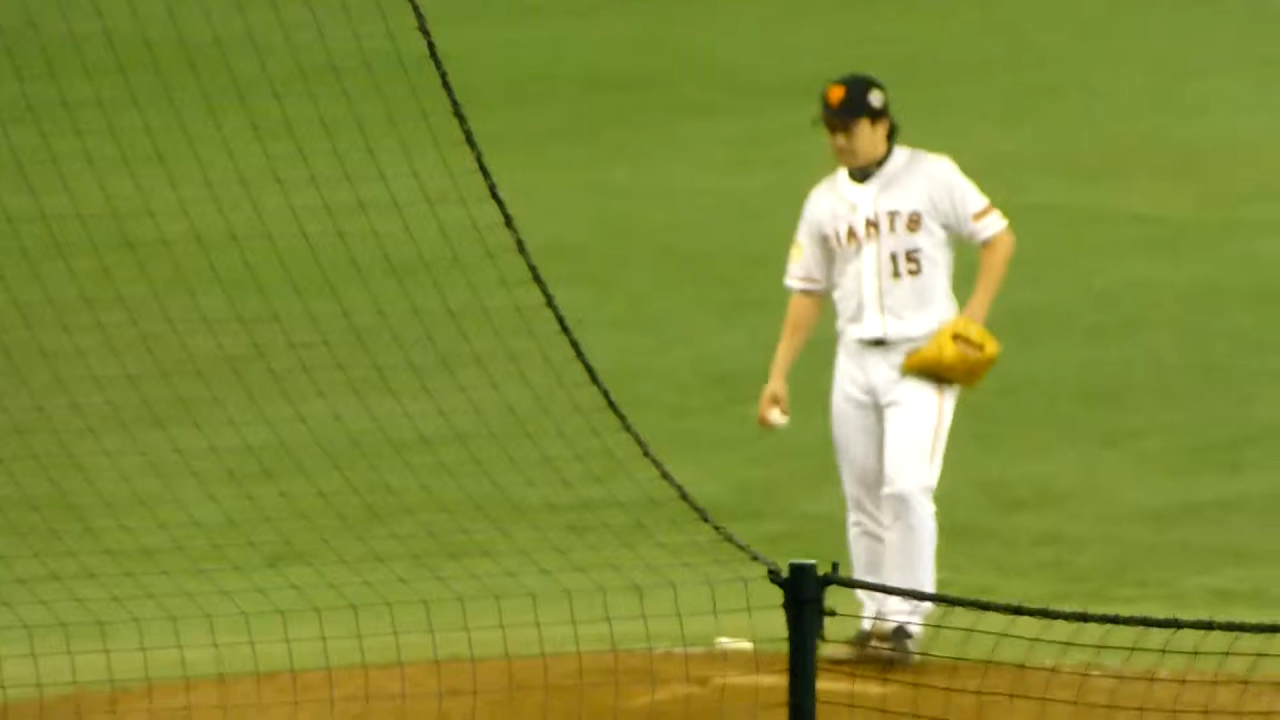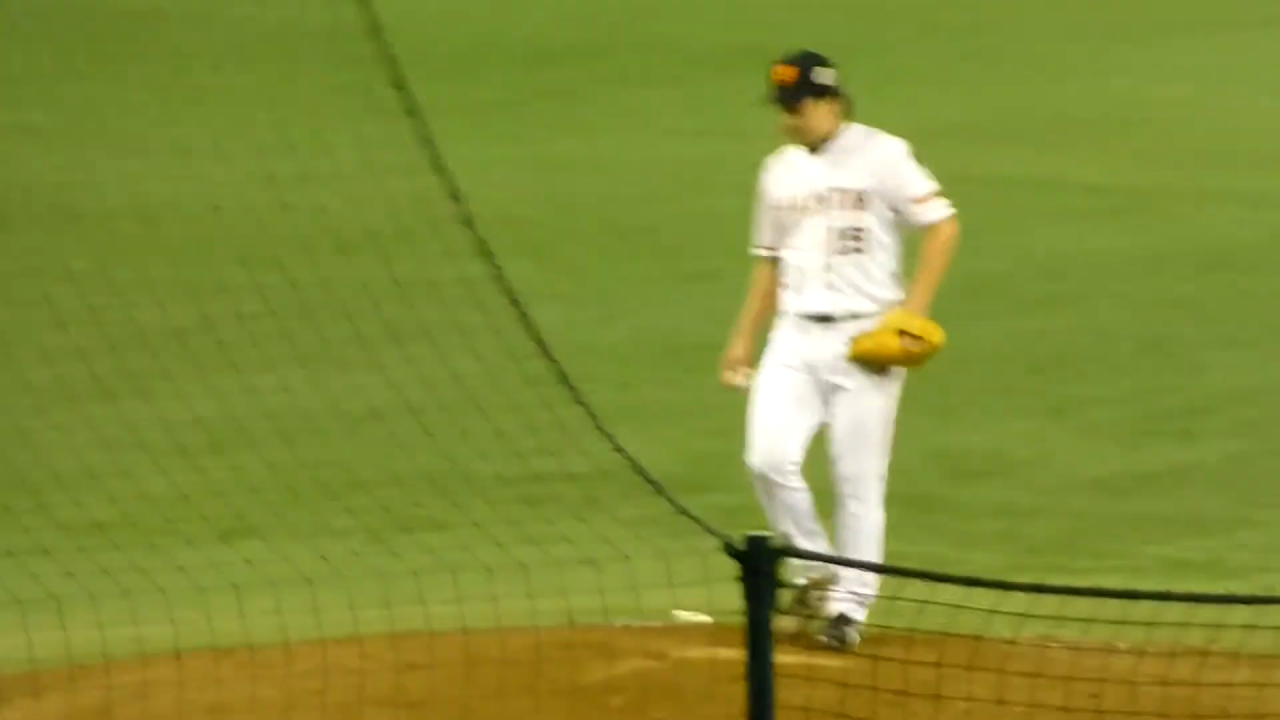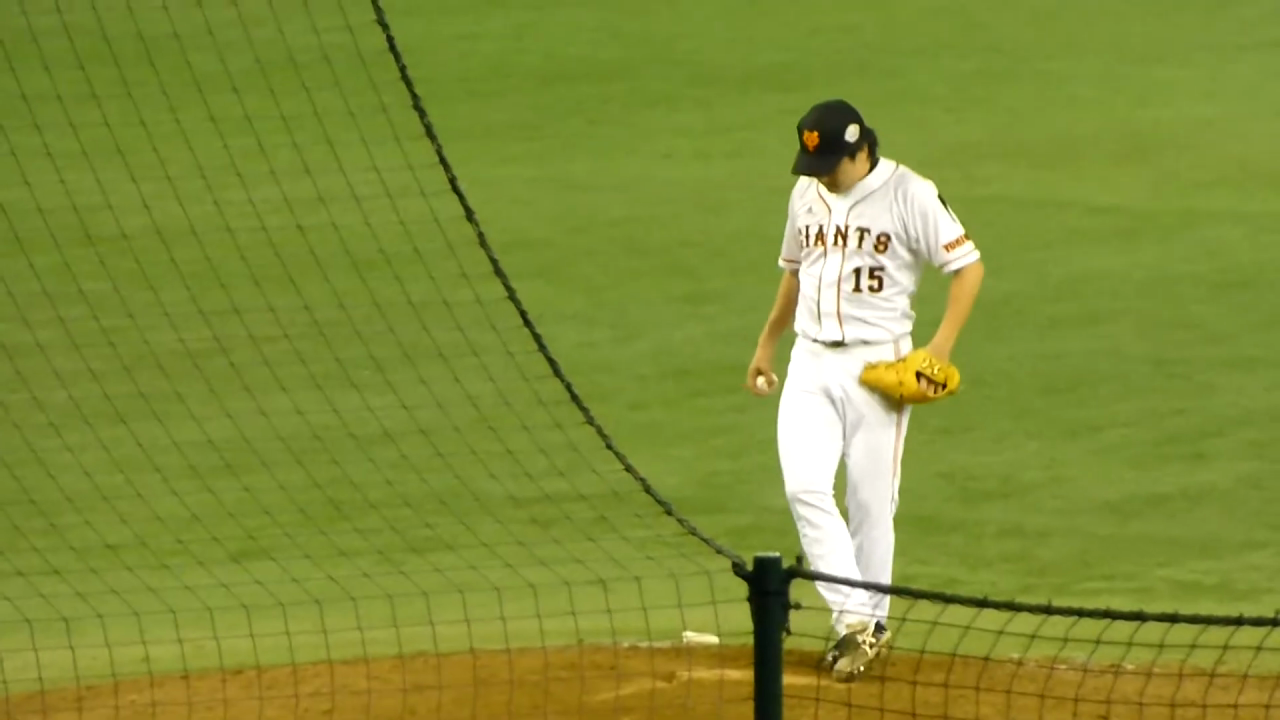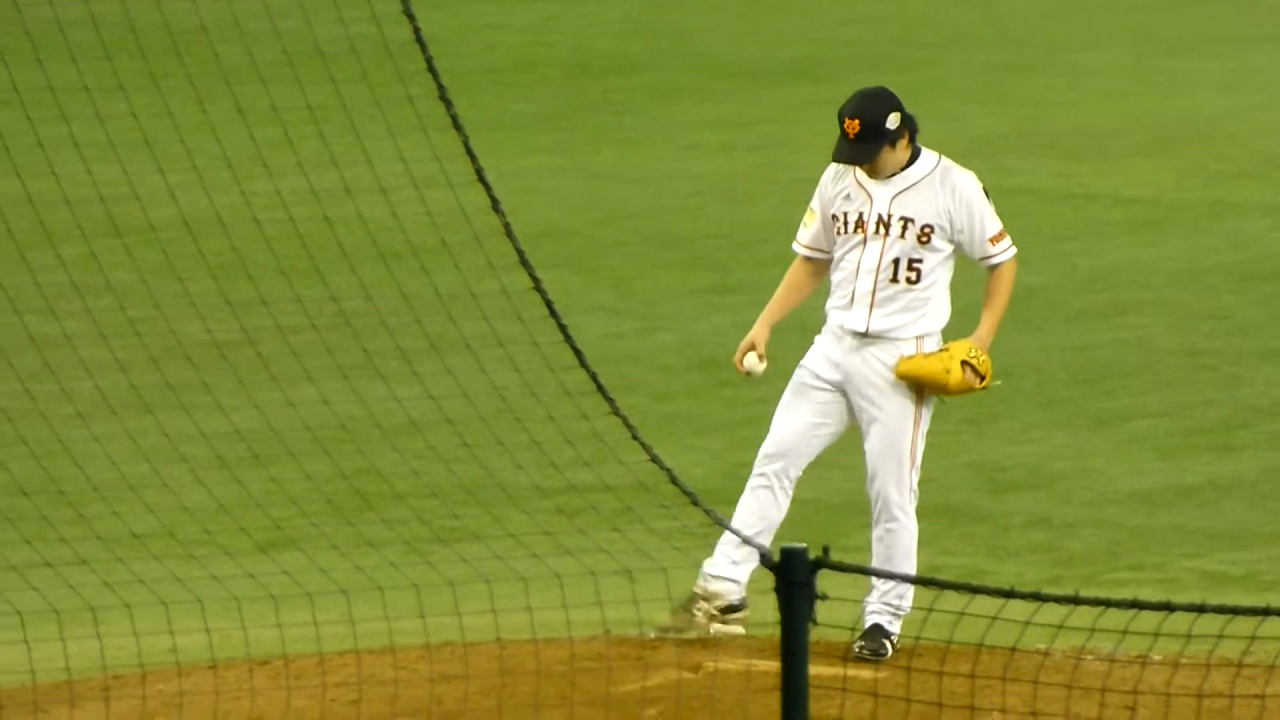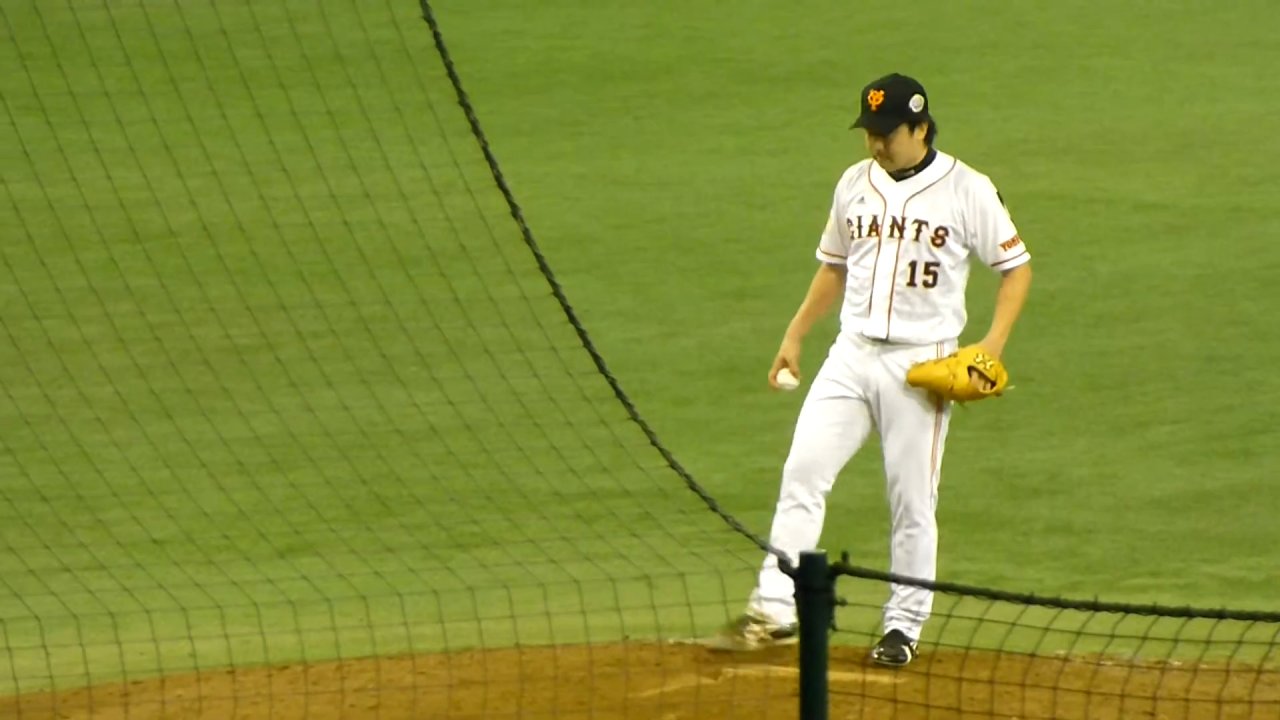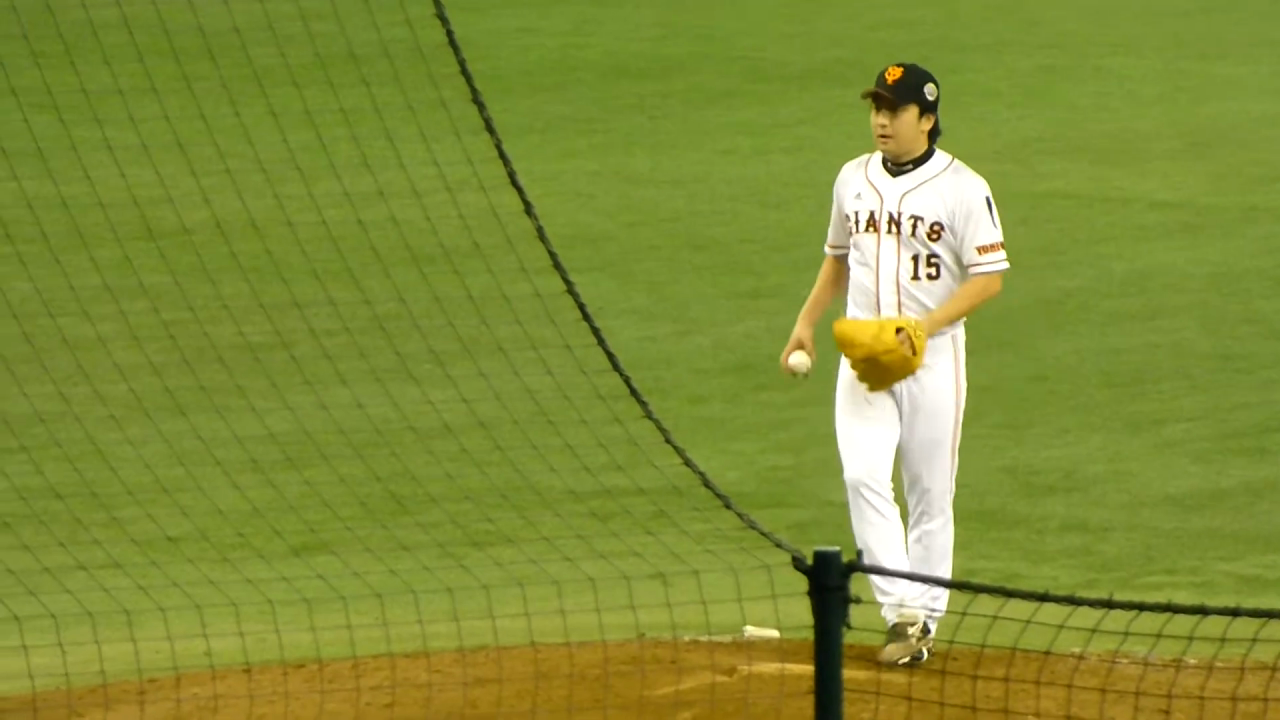
dt=0.4s
person 1, frame 1
left shoulder: (933, 175)
right shoulder: (823, 201)
left elbow: (998, 236)
right elbow: (807, 292)
left wrist: (974, 318)
right wrist: (778, 375)
right hip: (856, 363)
left knee: (907, 485)
right knee: (862, 499)
left ankle: (910, 616)
right ankle: (877, 616)
person 1, frame 2
left shoulder: (882, 154)
right shoulder: (778, 169)
left elbow: (941, 226)
left wrist: (914, 309)
right wrist: (744, 339)
left hip: (864, 340)
right hip: (795, 337)
left knee: (858, 482)
right knee: (768, 460)
left ankle: (849, 601)
right ankle: (816, 566)
person 1, frame 3
left shoulder: (911, 194)
right shoulder: (805, 193)
left elbow: (968, 268)
left wrist: (940, 348)
right wrist: (766, 343)
left hip: (878, 365)
right hip: (810, 361)
left knee: (871, 504)
right knee: (805, 489)
left ankle: (866, 620)
right ankle: (855, 622)
person 1, frame 4
left shoulder: (955, 186)
right shoulder: (838, 179)
left elbow: (1002, 258)
right elbow: (811, 260)
left wrist: (983, 337)
right wrist: (764, 326)
left hip: (902, 361)
right hip: (834, 349)
left knee: (891, 495)
right knee: (776, 461)
left ankle: (884, 618)
right ankle: (723, 587)
person 1, frame 5
left shoulder: (968, 190)
right shoulder: (854, 182)
left elbow: (1015, 267)
left wrist: (995, 339)
right wrist: (794, 334)
left hip: (922, 364)
right hip: (851, 355)
left knee: (912, 501)
right knee: (803, 474)
left ankle: (904, 624)
right ankle: (773, 611)
person 1, frame 6
left shoulder: (962, 186)
right shoulder: (852, 177)
left elbow: (990, 276)
left wrist: (924, 325)
right wrist: (806, 321)
left hip: (931, 358)
left knee: (929, 496)
right knee: (864, 480)
left ankle: (923, 617)
right ankle: (904, 615)
